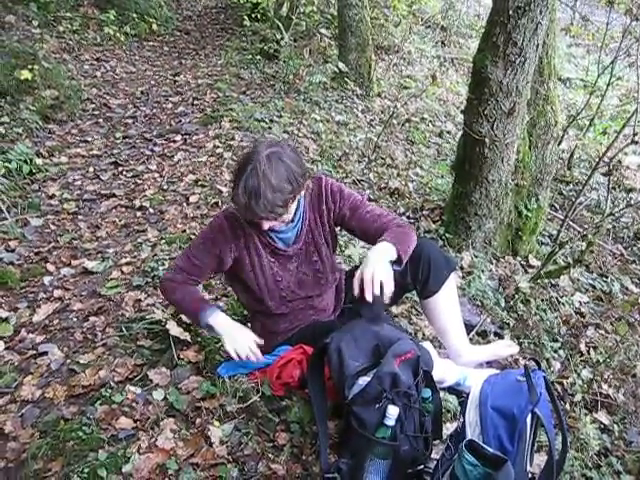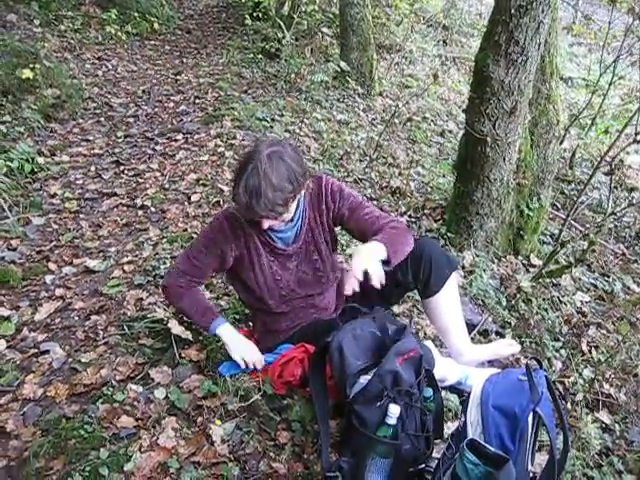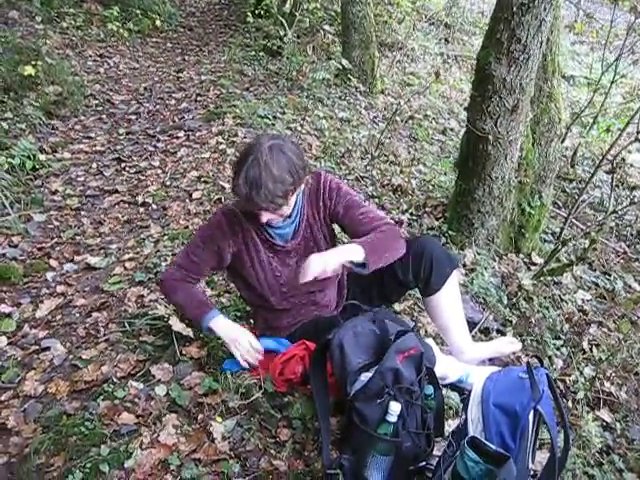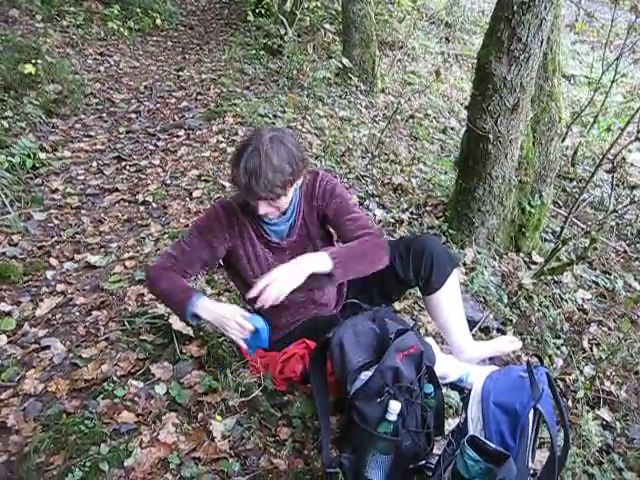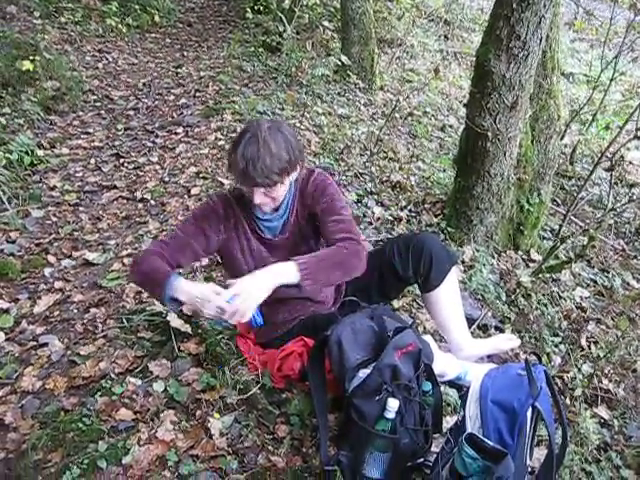
dt=0.1s
person 1, frame 1
left shoulder: (323, 193)
right shoulder: (230, 226)
left elbow: (402, 230)
right elbow: (174, 280)
left wrist: (379, 254)
right wrist: (221, 322)
left hip: (338, 299)
right hip: (294, 333)
left knee: (424, 253)
left ankle: (460, 353)
person 1, frame 2
left shoulder: (324, 192)
right shoulder: (231, 225)
left elbow: (401, 235)
right elbow: (177, 282)
left wrist: (372, 250)
right wrist: (227, 333)
left hip: (341, 296)
right hip: (295, 332)
left knee: (425, 252)
left ankle: (462, 352)
person 1, frame 3
left shoulder: (322, 189)
right shoulder: (230, 222)
left elbow: (392, 237)
right elbow: (174, 279)
left wrist: (343, 253)
right wrist: (222, 326)
left hip: (341, 294)
right hip: (297, 328)
left knee: (426, 251)
left ankle: (463, 350)
person 1, frame 4
left shoulder: (322, 188)
right shoulder: (226, 219)
left elbow: (375, 249)
right elbow: (161, 274)
left wrist: (310, 264)
right wrist: (208, 309)
left hip: (340, 293)
right hip: (293, 328)
left knee: (424, 250)
left ankle: (463, 349)
person 1, frame 5
left shoulder: (315, 185)
right shoulder: (221, 211)
left elbow: (353, 256)
right elbow: (146, 264)
left wrist: (274, 276)
right wrist: (188, 290)
left hip: (339, 291)
right hip: (292, 325)
left knee: (424, 247)
left ankle: (462, 346)
